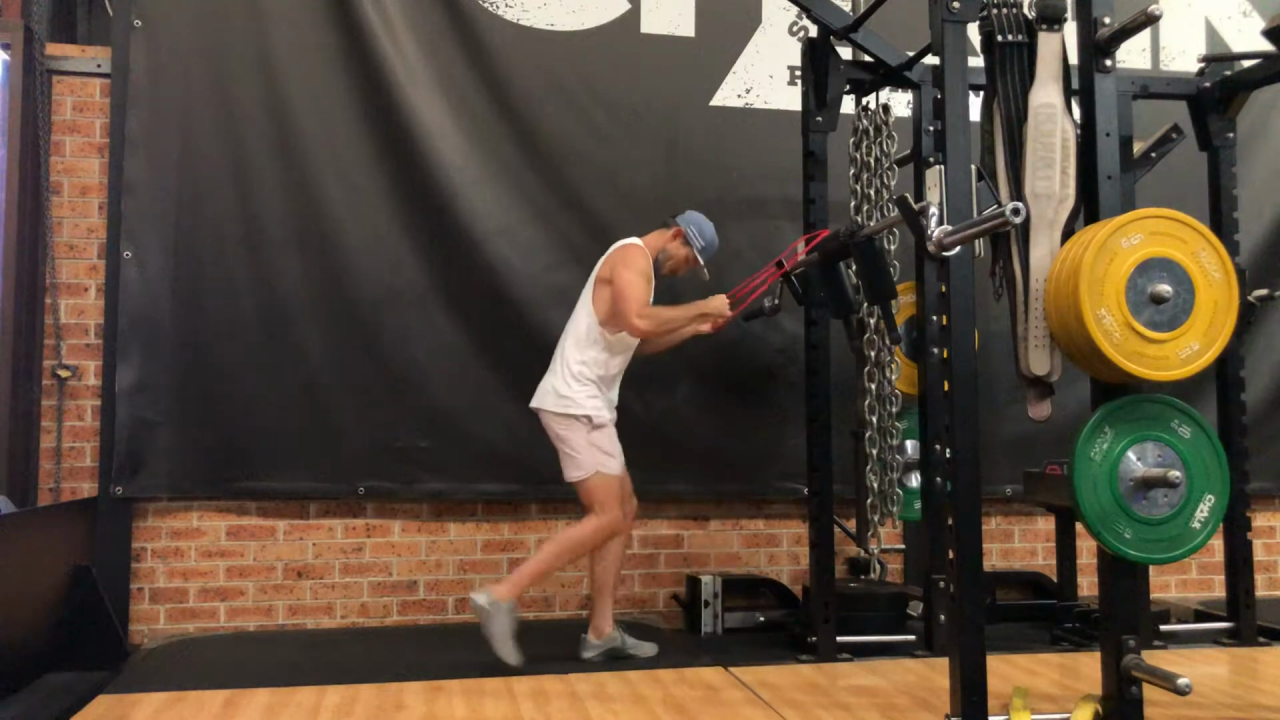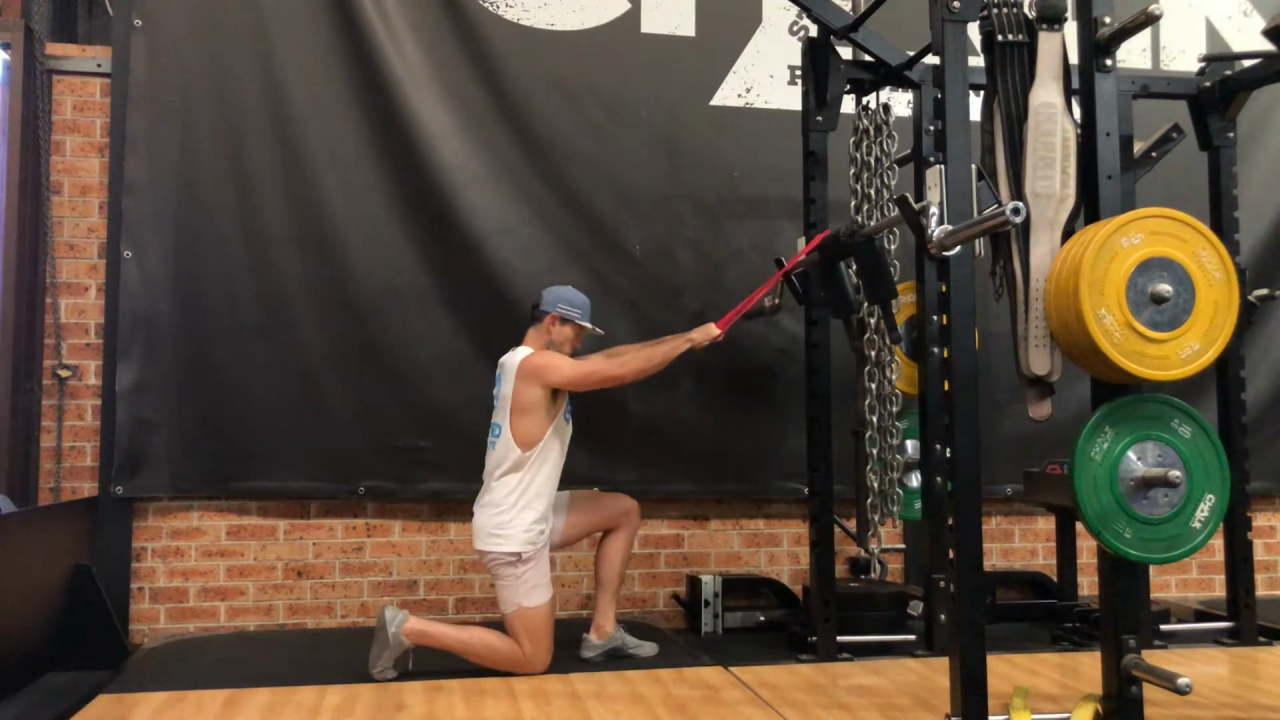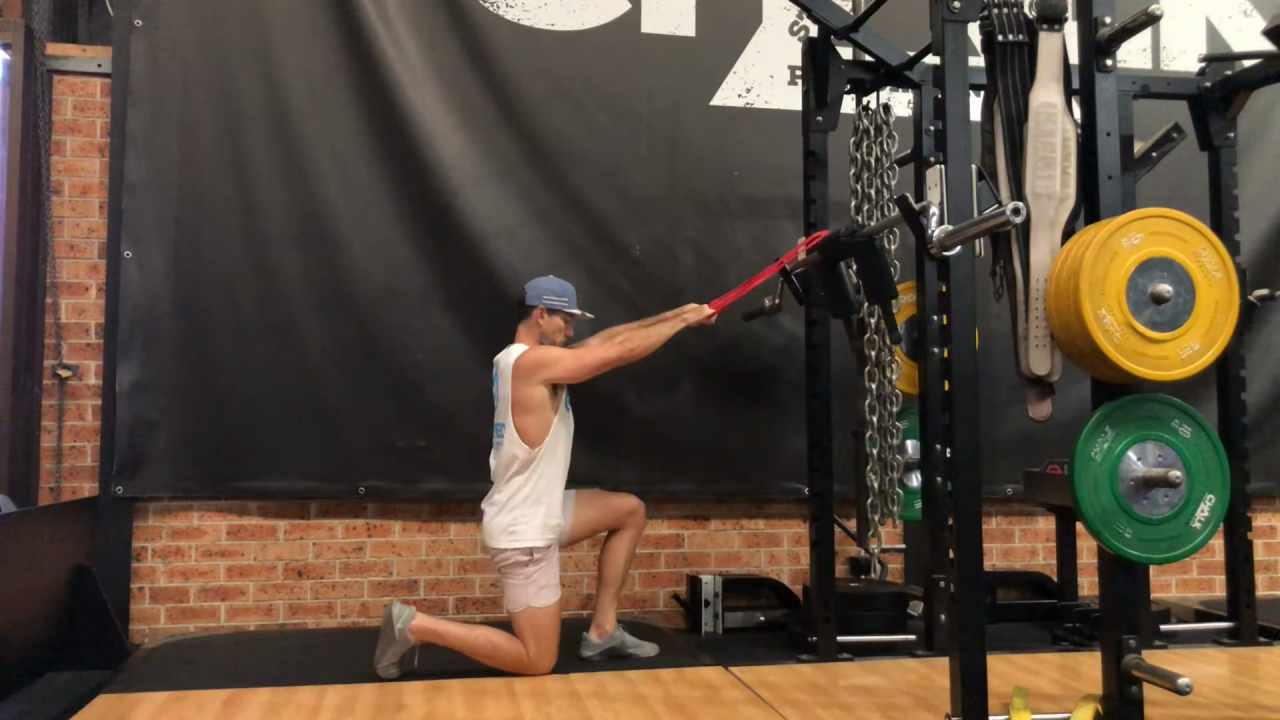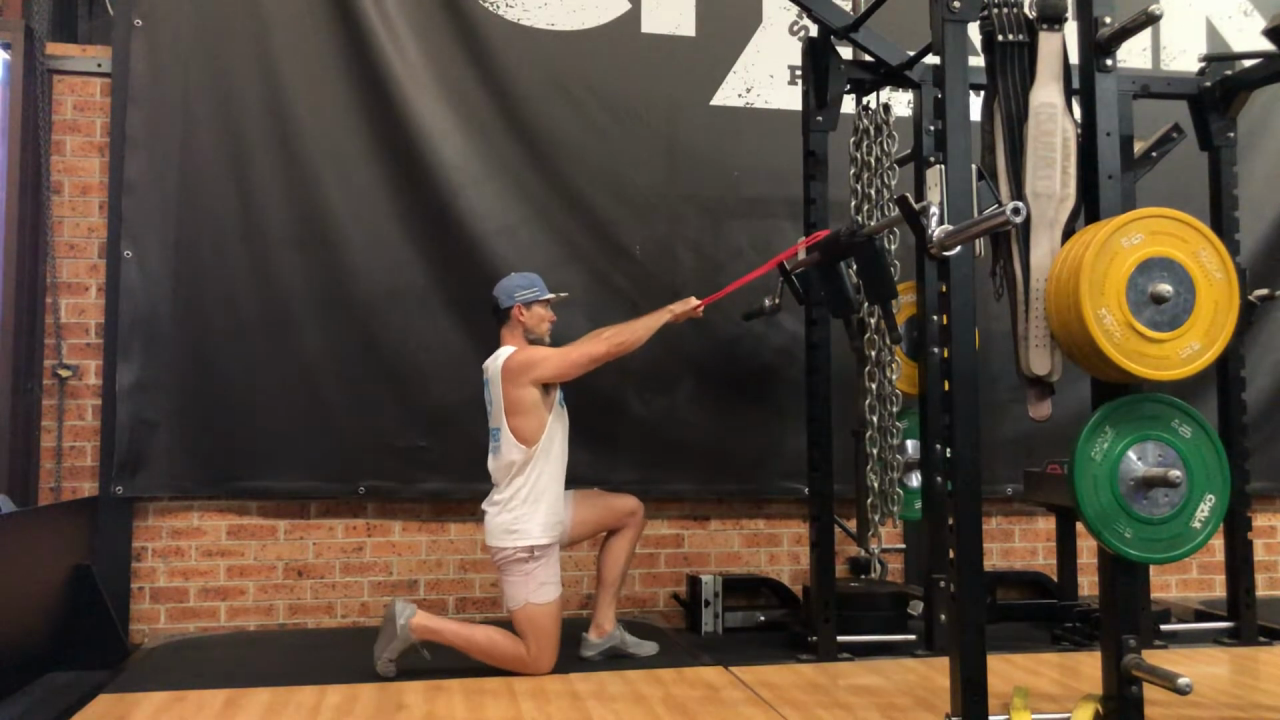
dt=1s
person 1, frame 1
left shoulder: (634, 264)
right shoulder: (633, 254)
left elbow: (636, 342)
right elbow: (640, 323)
left wrist: (698, 327)
right wrist: (700, 307)
left hip: (587, 404)
right hip: (575, 402)
left knee: (623, 510)
right knee: (609, 516)
left ankle: (602, 632)
right ankle: (501, 597)
person 1, frame 2
left shoulder: (527, 362)
right shoulder: (536, 365)
left elbow: (607, 357)
right elbow: (621, 370)
left wrist: (678, 339)
right wrist: (689, 340)
left hip: (527, 516)
right hip: (513, 535)
left knee: (625, 511)
right knee: (532, 660)
left ankle: (603, 632)
right ankle: (407, 628)
person 1, frame 3
left shoulder: (521, 359)
right shoulder: (533, 362)
left elbow: (605, 339)
right elbow: (622, 351)
left wrist: (676, 313)
right wrist: (685, 321)
left hip: (535, 514)
right hip: (523, 532)
left knee: (630, 511)
right knee: (536, 661)
left ankle: (603, 631)
right ankle: (414, 625)
person 1, frame 4
left shoulder: (512, 362)
right shoulder: (523, 364)
left elbow: (592, 340)
right elbow: (609, 347)
left wrist: (665, 316)
right wrist: (671, 312)
left hip: (535, 514)
right hip: (524, 533)
left knee: (630, 511)
right knee: (537, 662)
left ankle: (601, 631)
right ankle: (416, 623)
